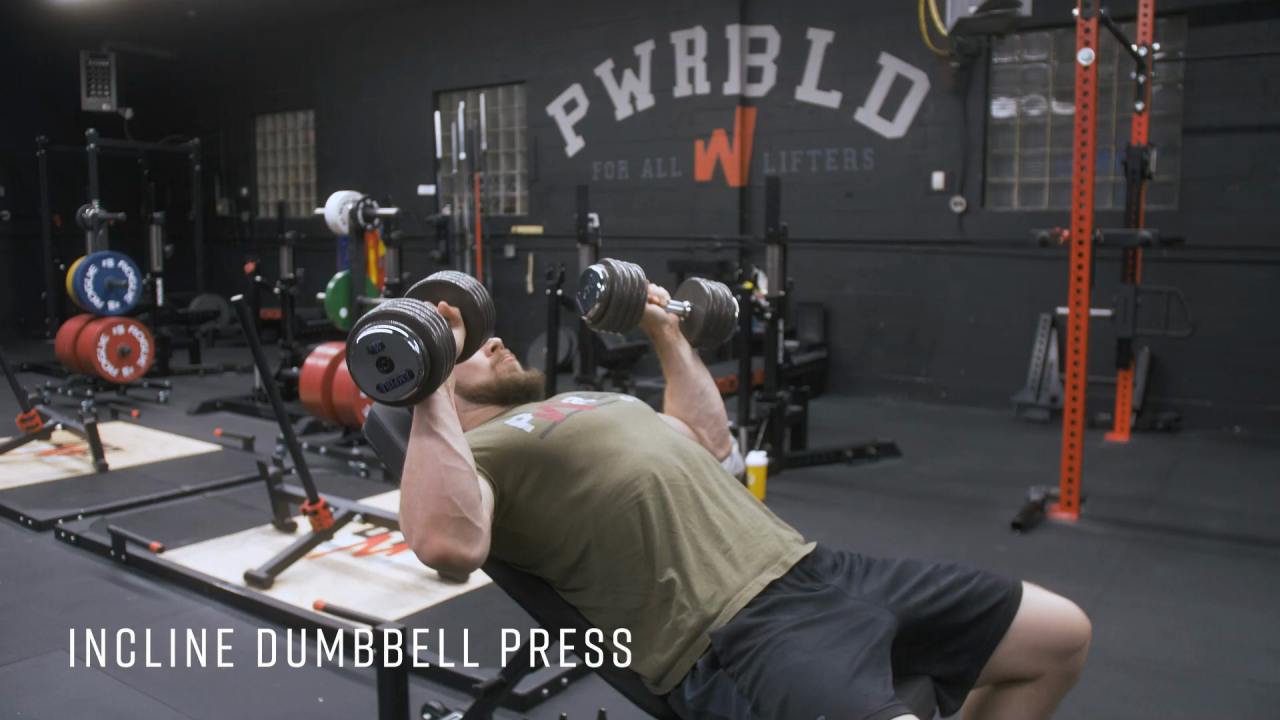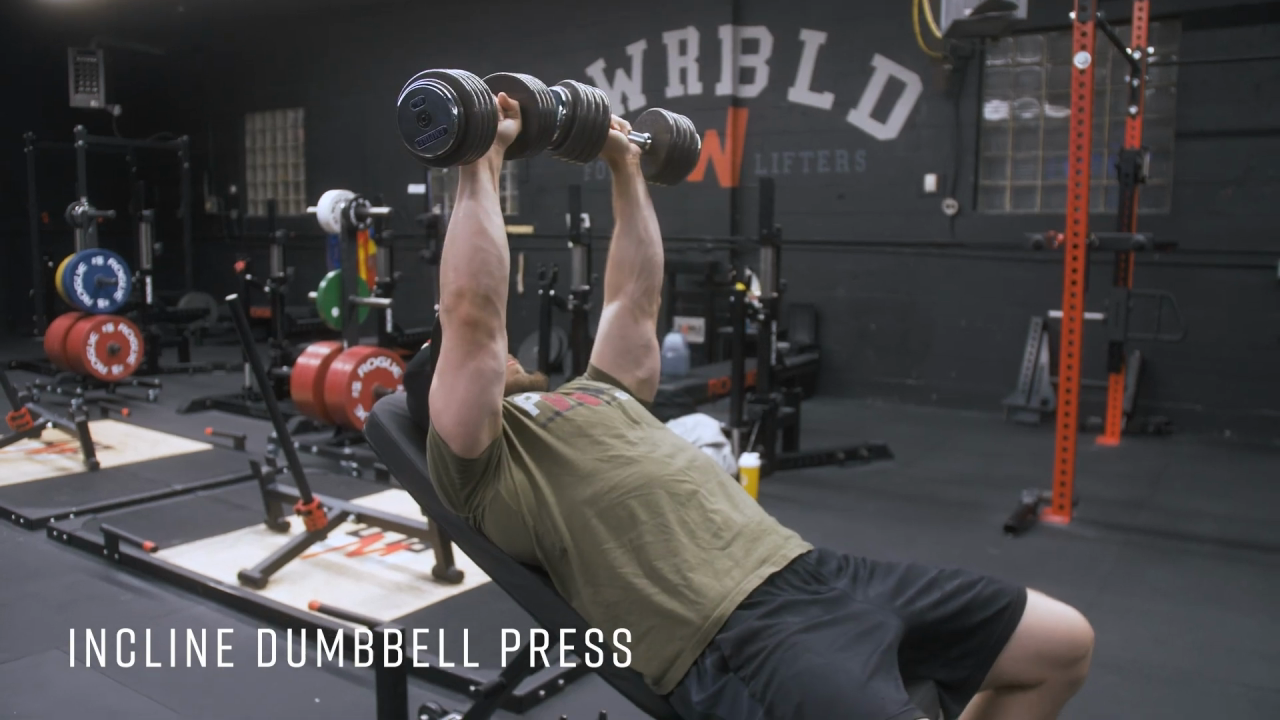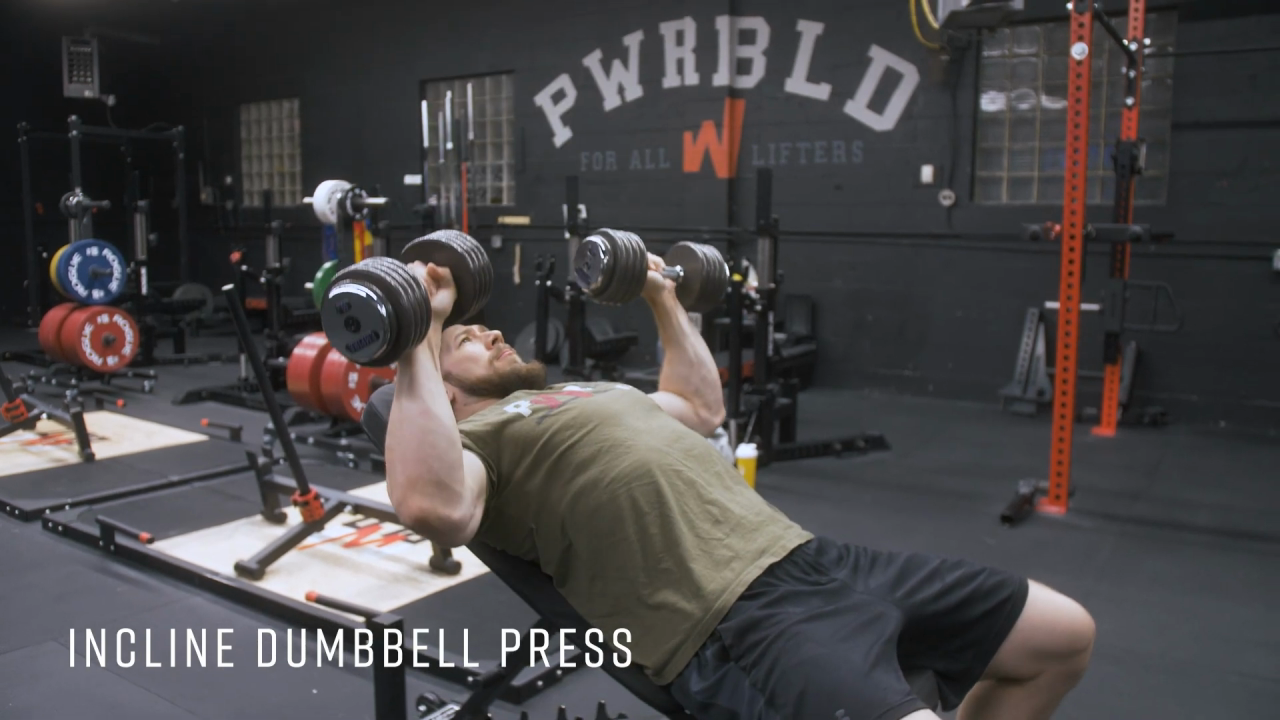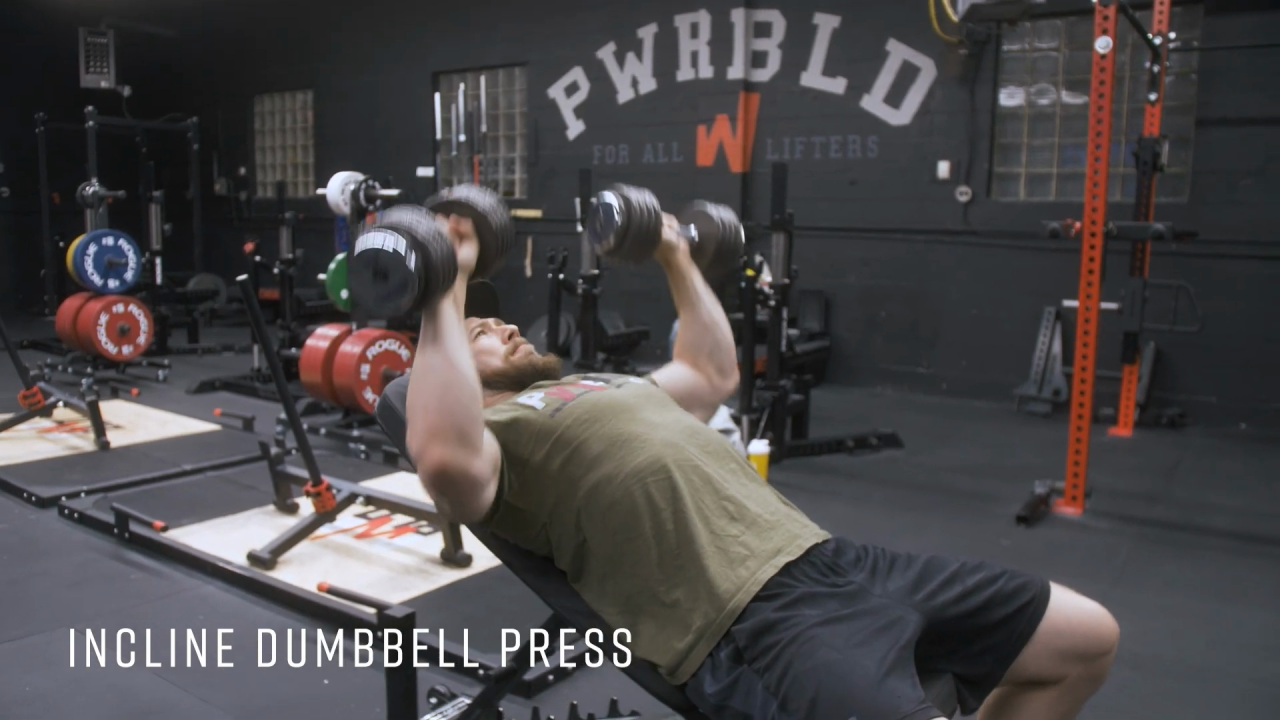
dt=1s
person 1, frame 1
left shoulder: (587, 405)
right shoulder: (476, 454)
left elbow: (716, 448)
right elbow: (449, 544)
left wrist: (668, 337)
right wrist: (433, 380)
left hip: (804, 572)
right hip: (729, 637)
left knee: (1060, 635)
person 1, frame 2
left shoulder: (599, 396)
right shoulder: (484, 459)
left elbow: (634, 299)
right elbow: (472, 314)
left wrist: (626, 168)
right wrist: (483, 161)
left hip: (806, 570)
right hip: (735, 636)
left knee: (1064, 646)
person 1, frame 3
left shoulder: (581, 394)
right shoulder: (473, 442)
left elbow: (702, 409)
right elbow: (433, 508)
left wrist: (664, 301)
right wrist: (417, 338)
left hip: (807, 559)
right hip: (734, 624)
left knee: (1064, 636)
person 1, frame 4
left shoulder: (603, 385)
right shoulder: (493, 434)
left elbow: (716, 376)
right elbow: (448, 456)
left wrist: (676, 258)
right wrist: (443, 294)
left hip: (823, 561)
right hip: (743, 627)
left knee: (1086, 640)
